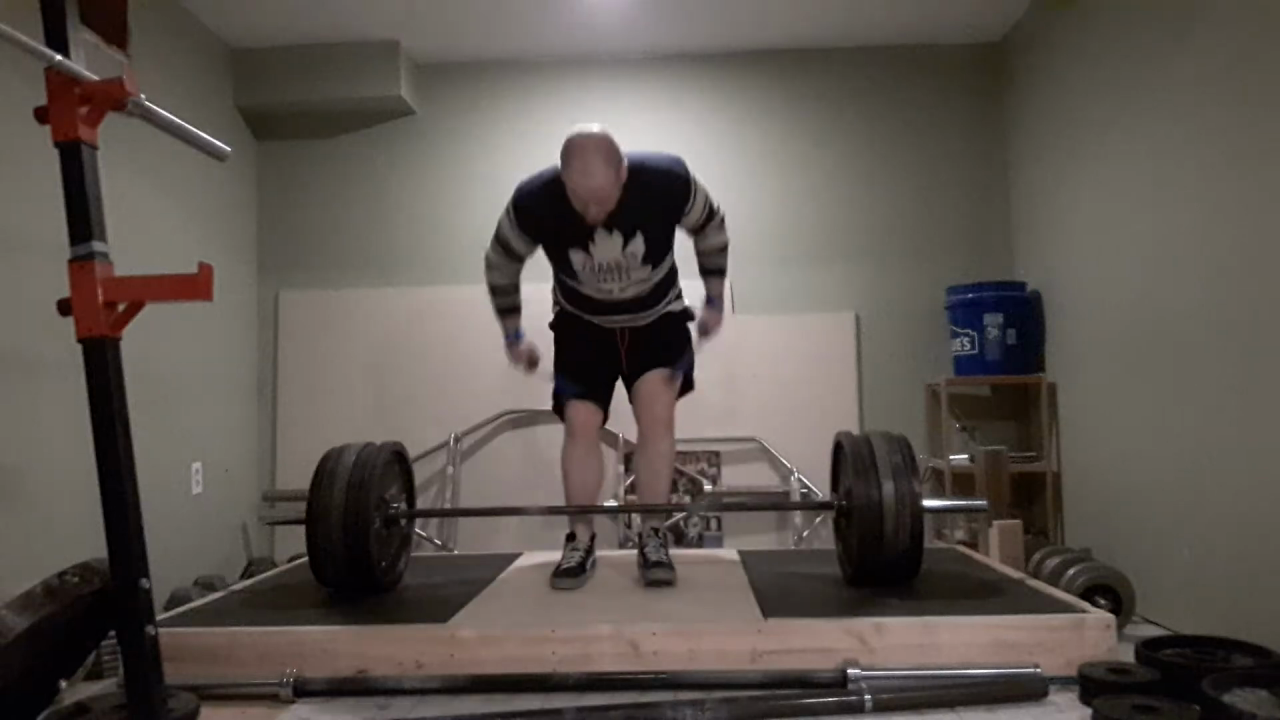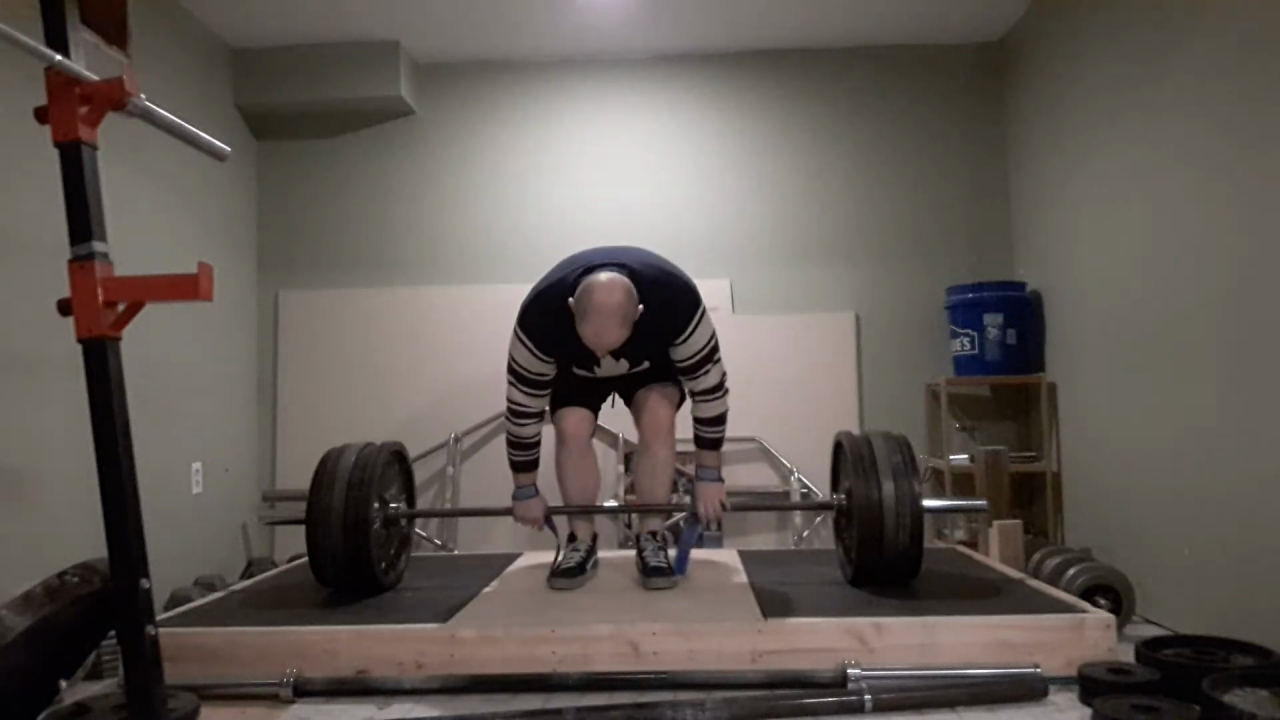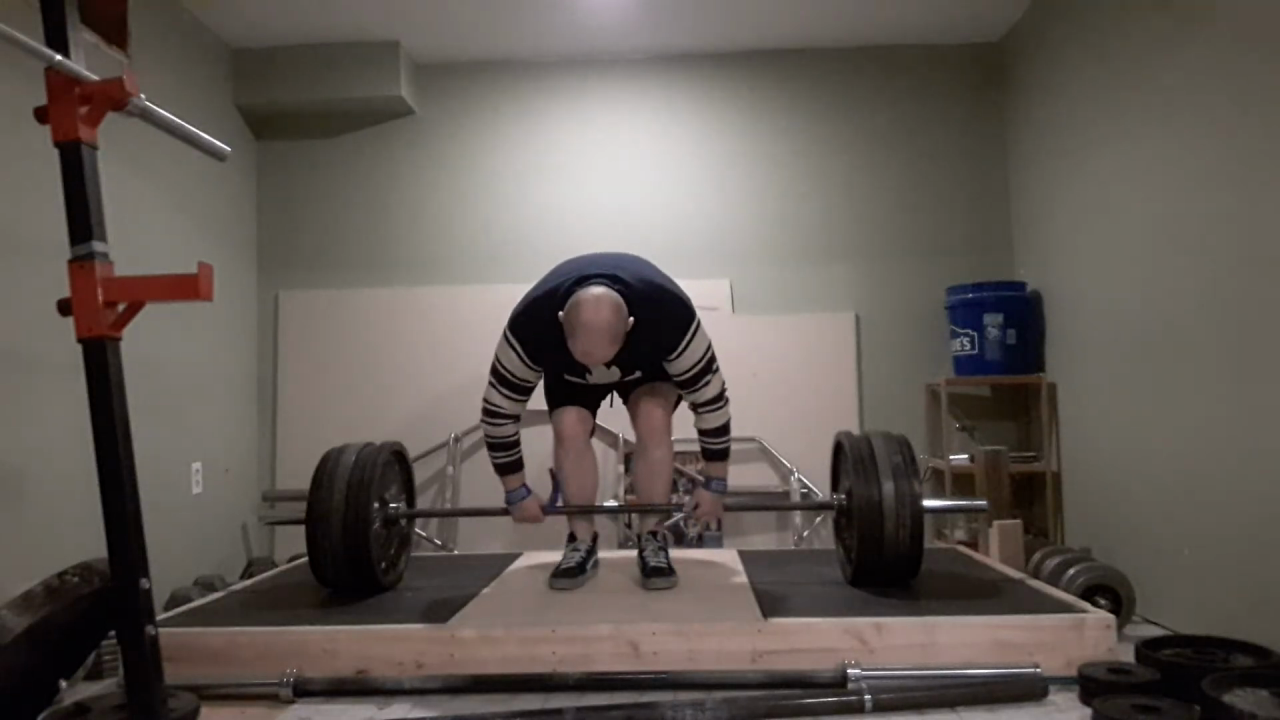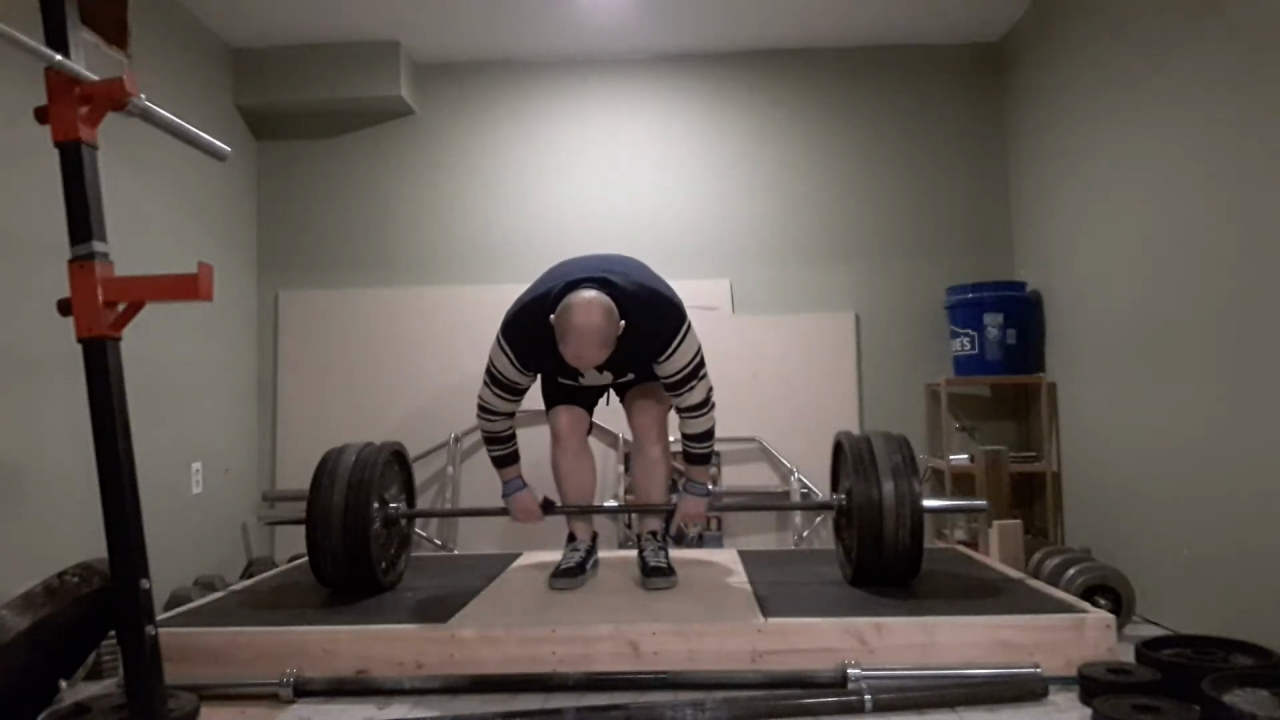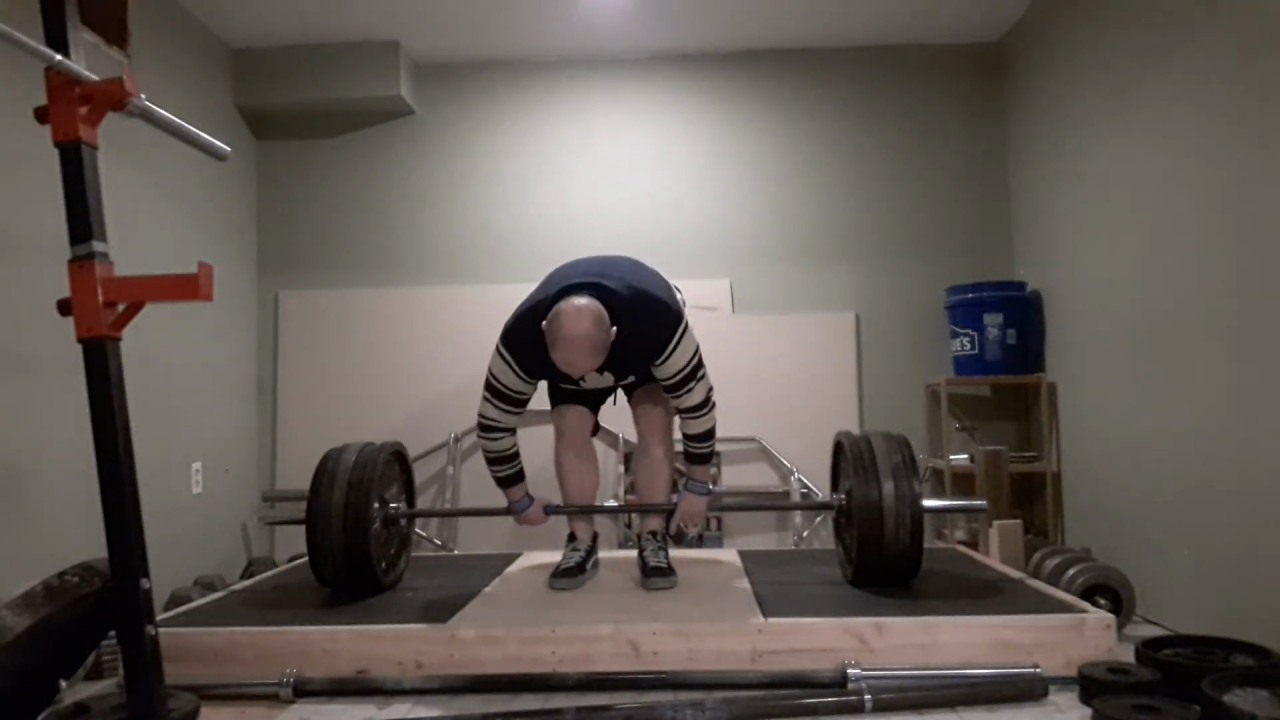
dt=1s
person 1, frame 1
left shoulder: (668, 180)
right shoulder: (533, 201)
left elbow: (712, 228)
right elbow: (500, 264)
left wrist: (713, 300)
right wrist: (513, 334)
left hip: (656, 321)
right hip: (581, 327)
left knee: (656, 417)
right knee: (581, 425)
left ankle: (653, 537)
right ankle: (581, 540)
person 1, frame 2
left shoulder: (676, 298)
right shoulder: (541, 313)
left elbow: (709, 386)
right elbow: (523, 407)
left wrist: (708, 475)
right wrist: (525, 490)
left hip: (651, 359)
left knee: (658, 421)
right knee: (572, 430)
left ankle: (651, 540)
right ankle: (582, 541)
person 1, frame 3
left shoulder: (669, 313)
right shoulder: (531, 322)
left elbow: (711, 398)
right elbow: (499, 410)
left wrist: (715, 484)
right wrist: (516, 491)
left hip: (648, 359)
left knee: (654, 421)
right knee: (569, 429)
left ankle: (653, 540)
right ankle: (582, 541)
person 1, frame 4
left shoulder: (661, 316)
right shoulder: (524, 327)
left elbow: (696, 403)
right elbow: (494, 409)
left wrist: (696, 487)
right wrist: (513, 485)
left hip: (641, 355)
left knee: (650, 424)
right knee: (566, 430)
left ankle: (652, 540)
right ankle: (581, 542)
person 1, frame 5
left shoulder: (658, 320)
right shoulder: (522, 337)
left elbow: (697, 404)
right elbow: (494, 422)
left wrist: (697, 486)
right wrist: (519, 500)
left hip: (643, 343)
right hip: (566, 345)
left knee: (655, 424)
right knee: (570, 430)
left ankle: (653, 540)
right ankle: (582, 542)
